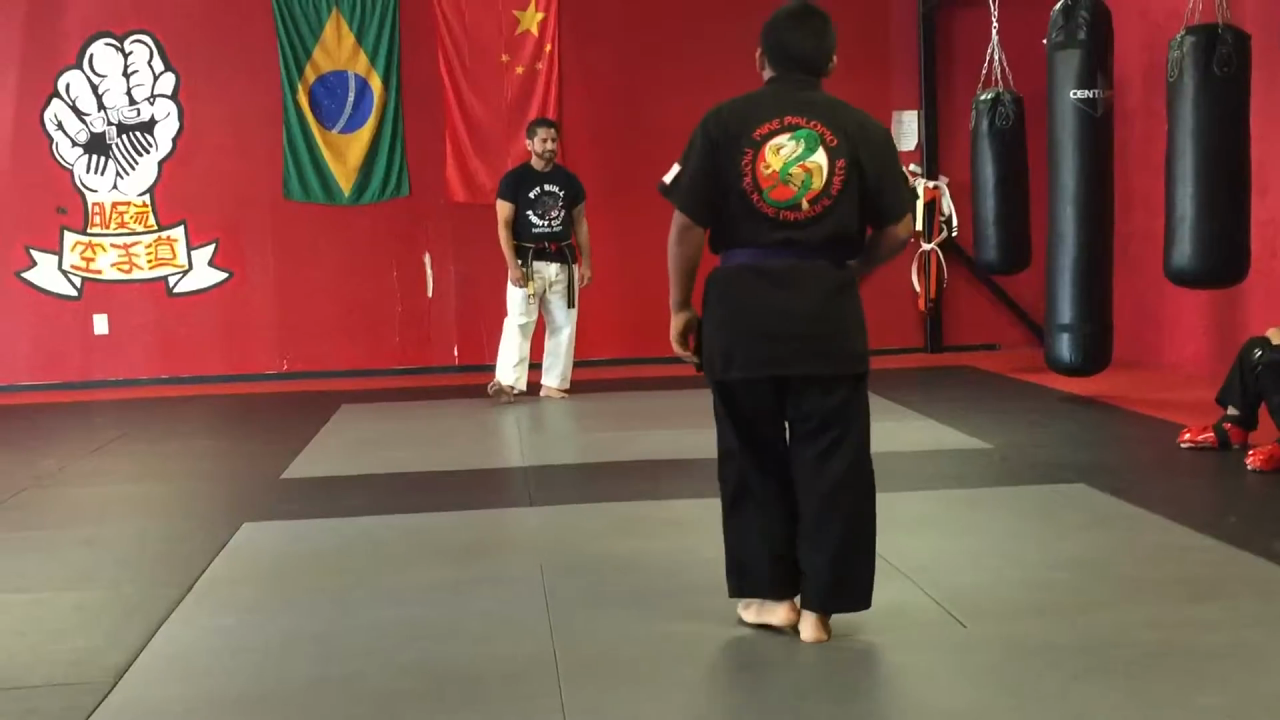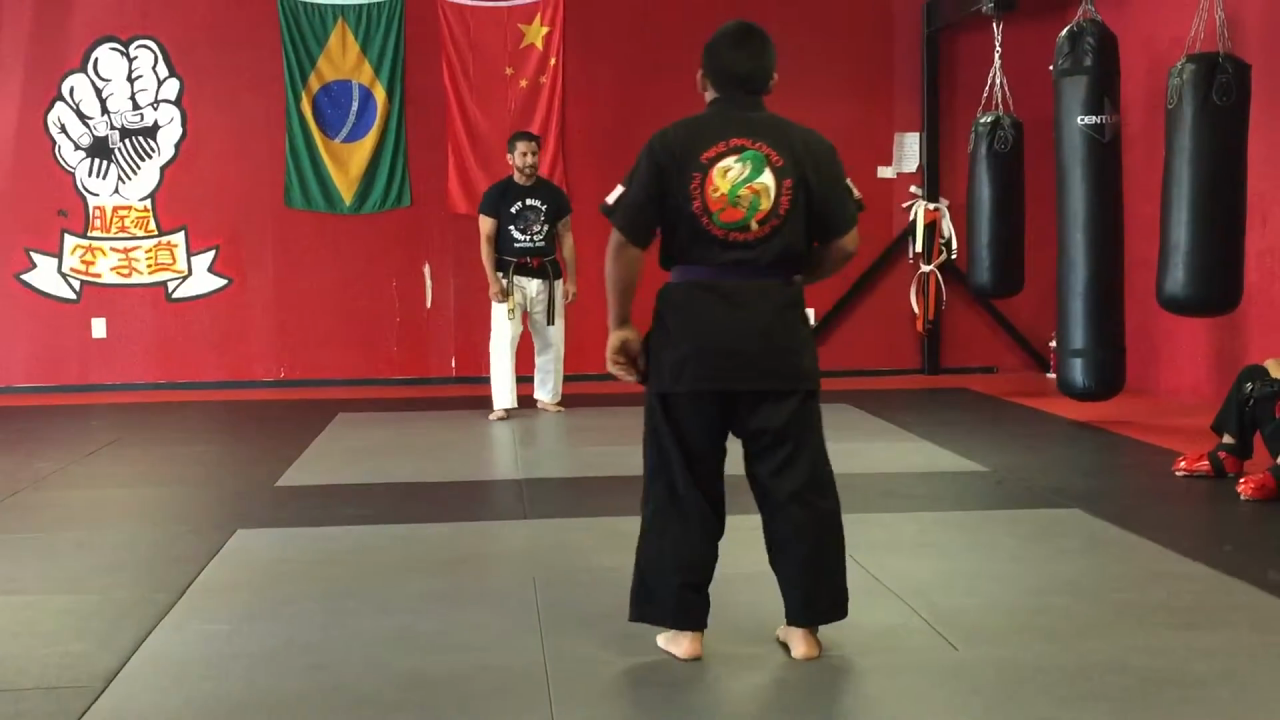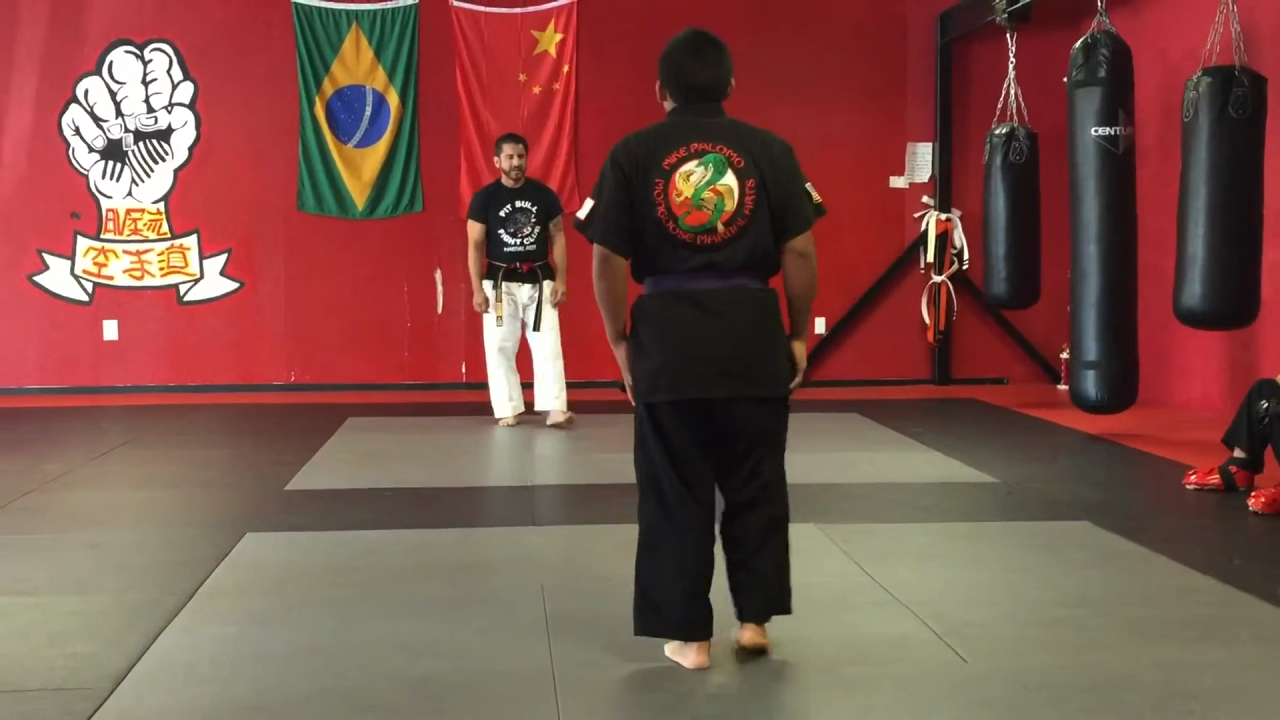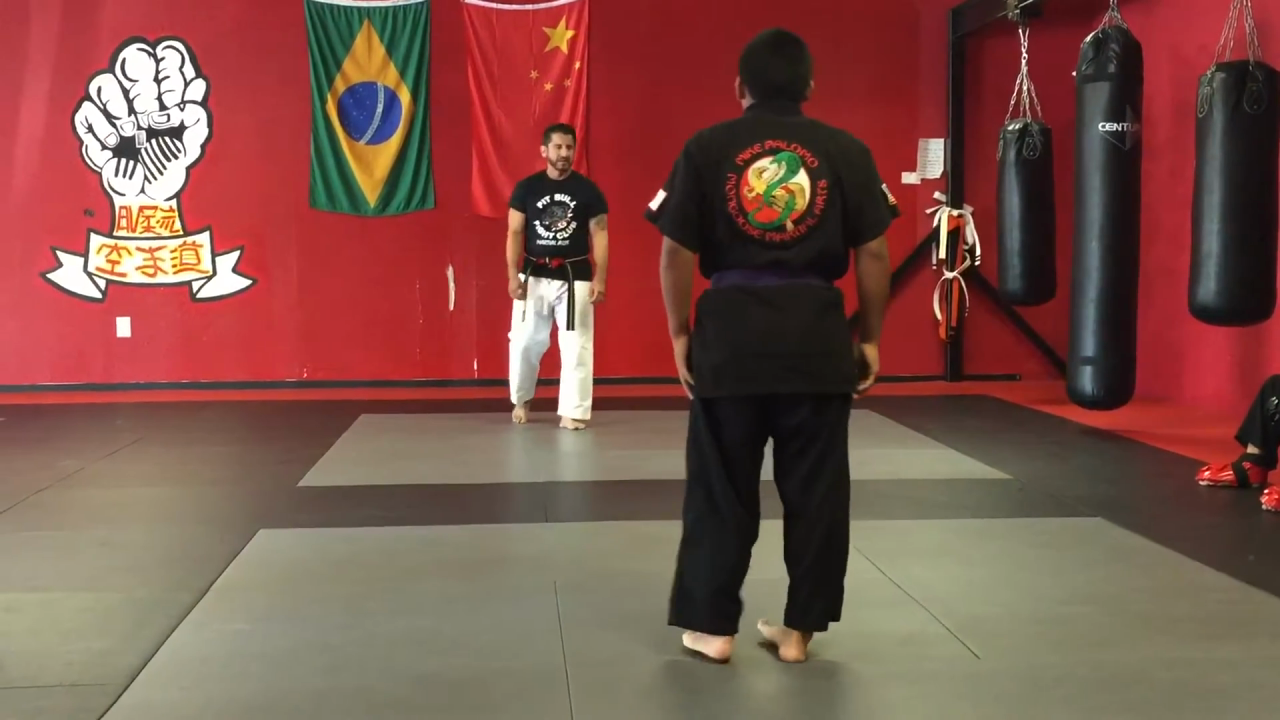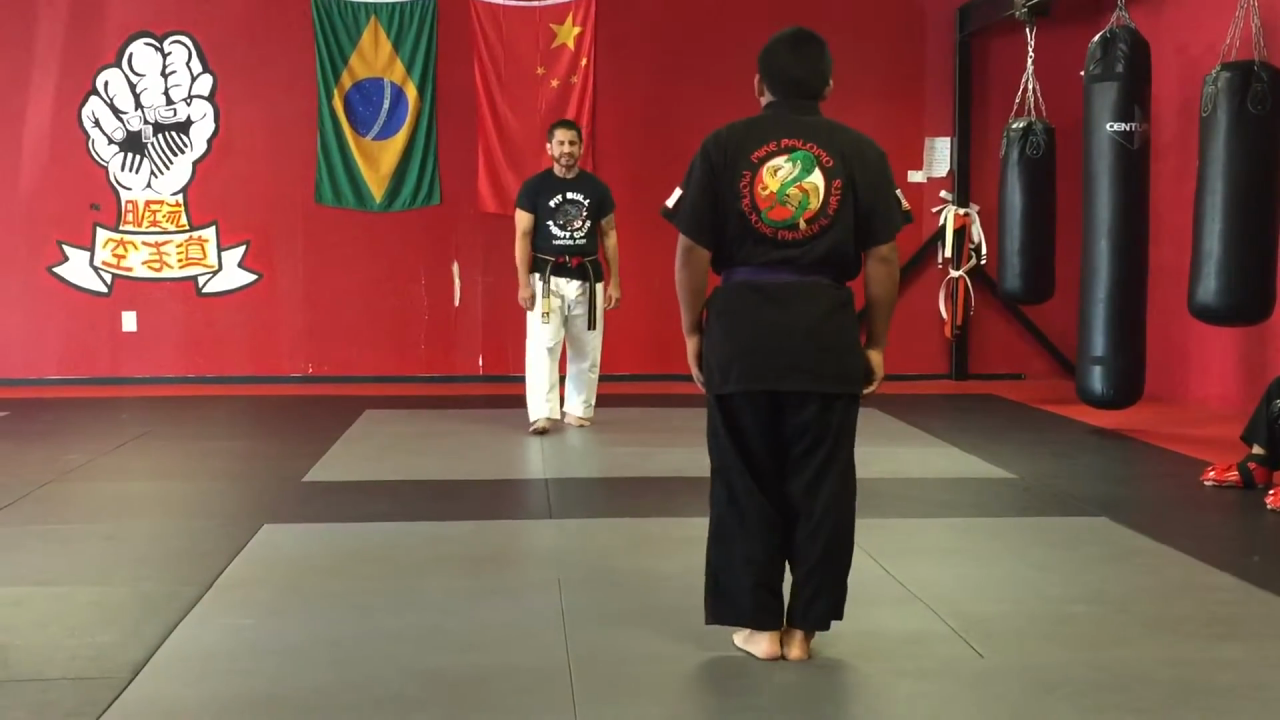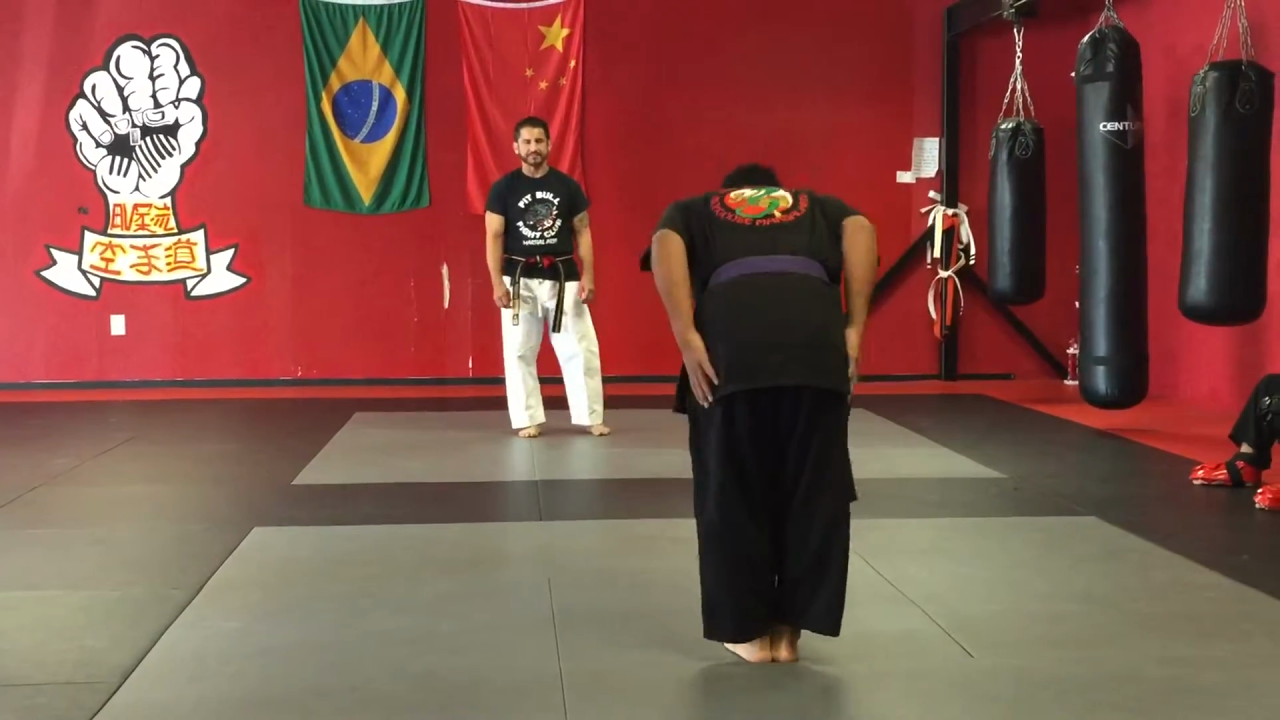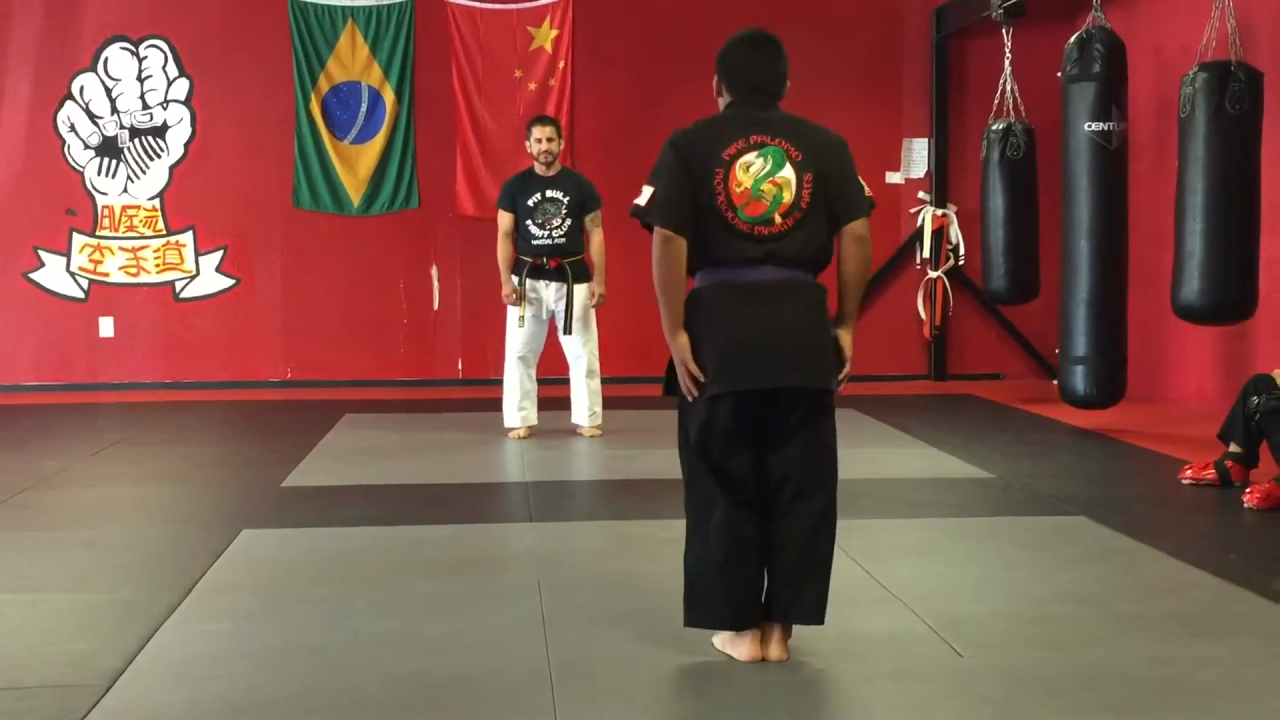
dt=0.7s
person 1, frame 1
left shoulder: (724, 121)
right shoulder: (862, 129)
left elbow: (686, 225)
right elbow: (896, 232)
left wrist: (681, 307)
left hip: (742, 307)
right hip: (827, 310)
left knee: (752, 463)
right knee: (832, 464)
left ankle: (772, 594)
right ankle: (818, 607)
person 1, frame 2
left shoulder: (670, 144)
right shoulder: (808, 146)
left elbow: (624, 243)
right elbow: (844, 244)
left wrist: (619, 325)
left hip: (689, 327)
right hip: (776, 328)
left knee: (683, 485)
right knee: (797, 482)
left ankle: (683, 626)
right ankle: (805, 624)
person 1, frame 3
left shoulder: (633, 153)
right shoulder: (769, 149)
left elbow: (608, 260)
right elbow: (800, 252)
left wrist: (621, 341)
right wrist: (799, 335)
left hip: (668, 336)
right hip: (752, 332)
left knee: (675, 491)
right knee: (756, 485)
left ankle: (689, 634)
right ankle: (753, 617)
person 1, frame 4
left shoulder: (707, 148)
right shoulder: (845, 150)
left elbow: (676, 253)
right elbow: (873, 254)
left wrist: (680, 334)
right wrist: (870, 337)
left hip: (730, 331)
right hip: (816, 333)
left knee: (721, 487)
right knee: (816, 487)
left ankle: (713, 625)
right ankle: (798, 627)
person 1, frame 5
left shoulder: (723, 145)
right shoulder: (860, 152)
left elbow: (691, 252)
right elbow: (882, 258)
left wrist: (693, 331)
right wrist: (876, 342)
left hip: (741, 332)
right hip: (825, 336)
left knee: (745, 484)
right knee: (822, 486)
left ankle: (758, 623)
right ankle: (803, 626)
person 1, frame 6
left shoulder: (694, 209)
right shoulder: (818, 205)
left elbow: (664, 245)
right elbow: (861, 231)
left wrist: (687, 336)
right wrist: (853, 327)
left hip: (731, 327)
right hip: (813, 325)
left knee: (732, 487)
right knee: (815, 487)
left ankle: (748, 630)
right ankle: (788, 628)
person 1, frame 7
left shoulder: (688, 145)
right shoulder: (825, 145)
left elbow: (669, 242)
right elbow: (856, 237)
left wrist: (676, 333)
right wrist: (846, 325)
left hip: (720, 327)
right hip: (801, 329)
left knee: (722, 482)
right knee: (802, 483)
left ankle: (737, 625)
right ankle: (780, 625)
person 2, frame 1
left shoulder: (569, 180)
right shoulder: (514, 179)
left elbow: (580, 222)
right elbow: (504, 225)
left wrist: (585, 262)
right wrist: (513, 265)
left hip: (563, 261)
right hip: (528, 261)
left knee: (563, 325)
right knee: (519, 321)
left ankle: (553, 384)
right ankle: (507, 382)
person 2, frame 2
left shoulder: (553, 193)
right shoulder: (496, 194)
left elbow: (565, 237)
right elbow: (487, 240)
left wrist: (571, 278)
right wrist: (493, 280)
left hip: (547, 275)
right hip: (509, 276)
left knee: (551, 340)
right knee: (504, 339)
left ankle: (548, 397)
right ankle: (502, 404)
person 2, frame 3
left shoulder: (544, 194)
right shoulder: (484, 198)
left elbow: (558, 237)
right elbow: (475, 245)
left wrist: (560, 279)
right wrist: (477, 289)
left hip: (539, 280)
right hip: (500, 282)
left knee: (548, 346)
right knee: (500, 348)
left ankle: (554, 408)
right ankle: (508, 410)
person 2, frame 4
left shoulder: (588, 190)
right shoulder: (526, 188)
left elbow: (600, 234)
right elbow: (514, 233)
left wrist: (599, 277)
right wrist: (513, 275)
left hip: (574, 276)
right hip: (533, 275)
left knee: (576, 346)
right knee: (524, 343)
left ankle: (573, 412)
right ankle: (521, 400)
person 2, frame 5
left shoulder: (597, 188)
right shoulder: (534, 187)
left elbow: (609, 236)
right elbow: (523, 236)
left wrist: (614, 281)
right wrist: (524, 282)
left hip: (588, 277)
right hip: (547, 276)
left knee: (587, 350)
right knee: (542, 345)
left ankle: (578, 410)
right ankle: (542, 414)
person 2, frame 6
left shoulder: (568, 186)
right shoulder: (503, 188)
left elbow: (582, 233)
right elbow: (494, 237)
left wrist: (588, 275)
right wrist: (497, 282)
left hip: (563, 277)
right hip: (520, 279)
left knee: (580, 349)
right knee: (520, 352)
left ankle: (591, 417)
right ankle: (528, 419)
person 2, frame 7
left shoulder: (580, 185)
right shoulder: (515, 186)
left elbow: (595, 233)
right elbow: (505, 235)
left wrist: (599, 279)
right wrist: (506, 279)
left hip: (573, 278)
right hip: (528, 278)
left knee: (583, 351)
right knee: (520, 352)
left ankle: (587, 419)
right ankle: (520, 420)
